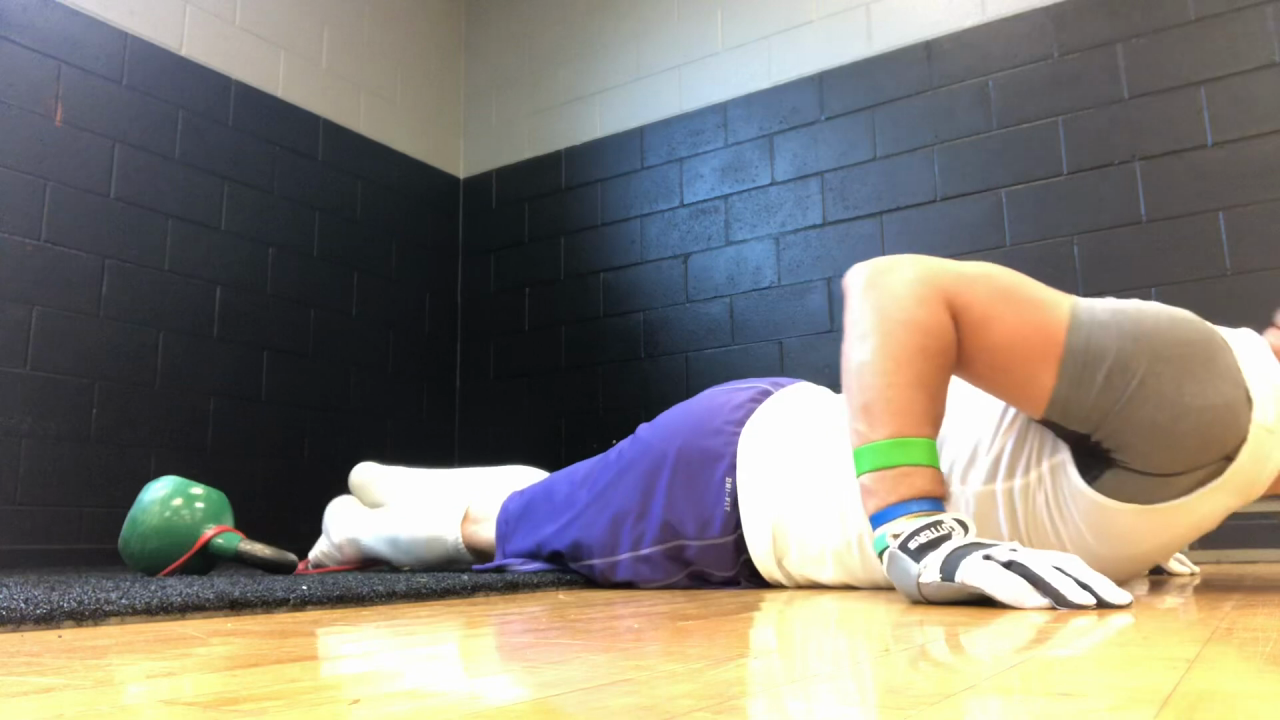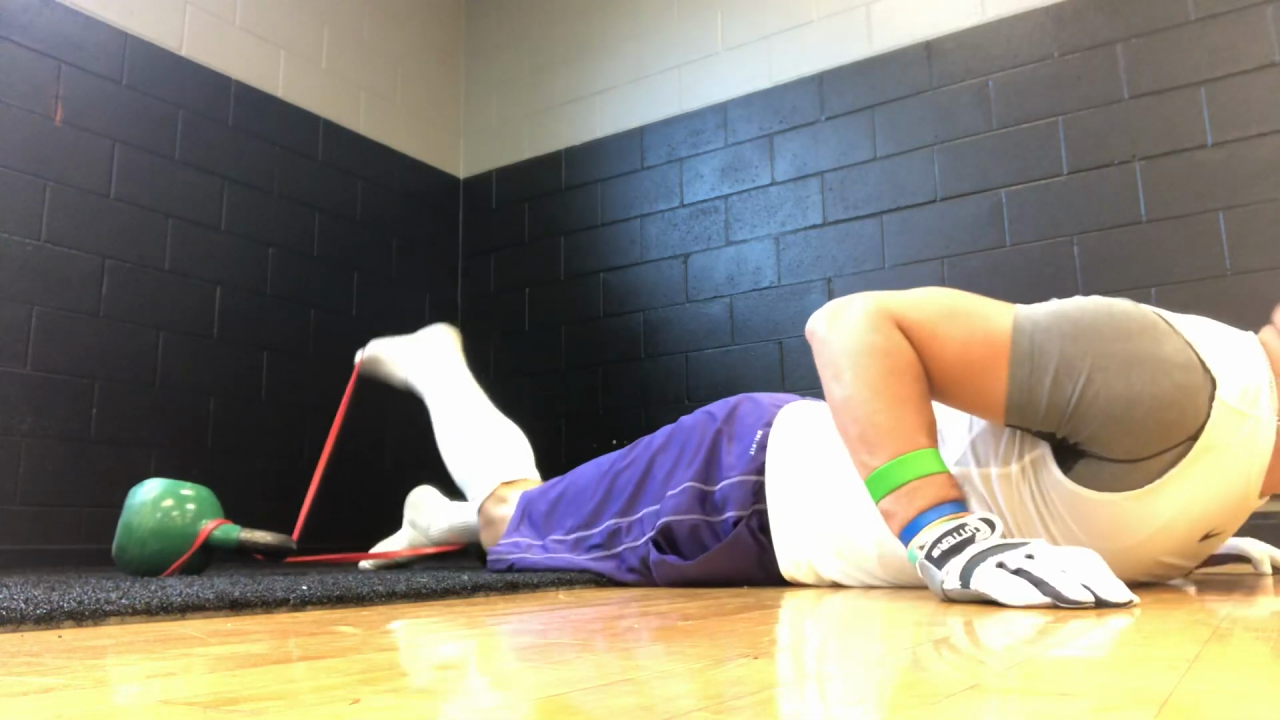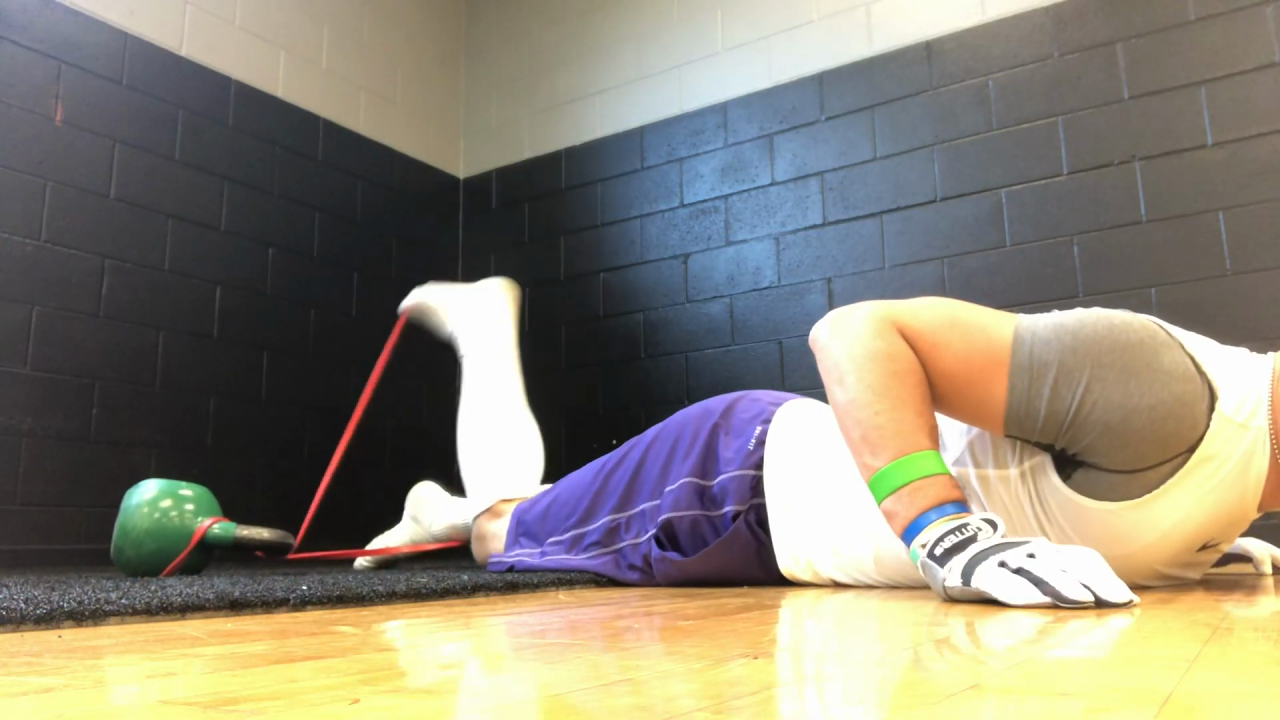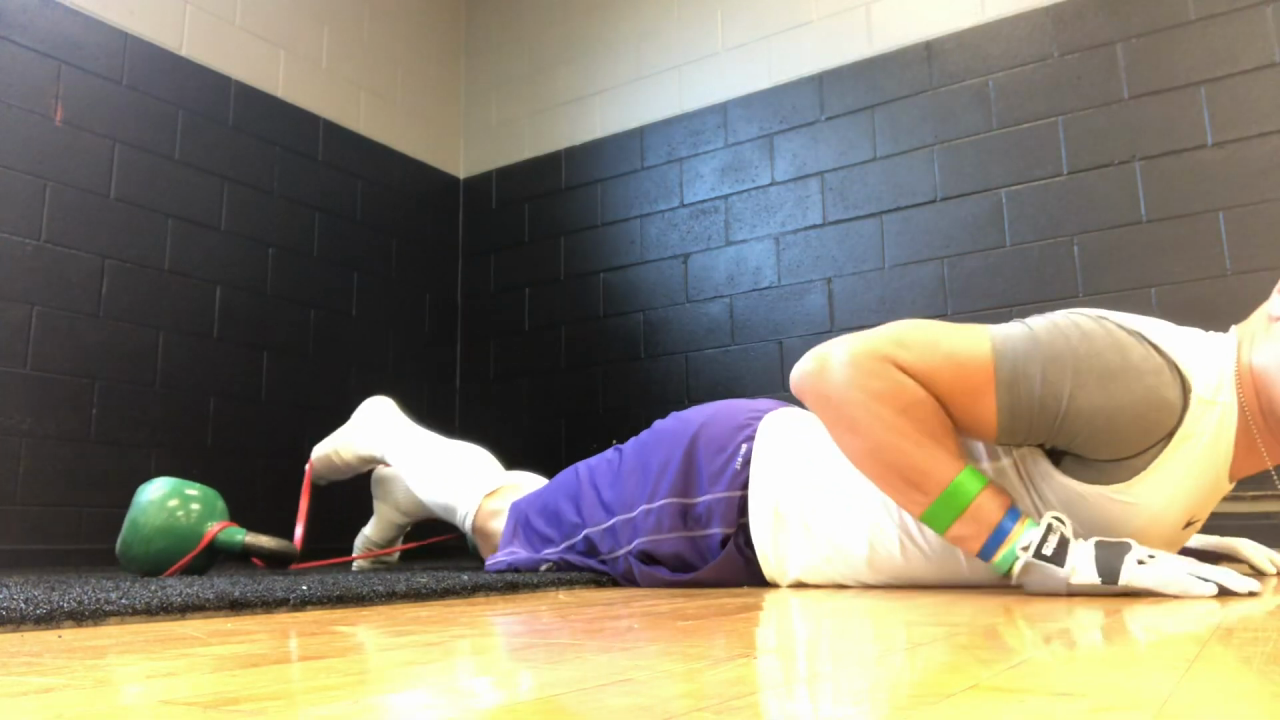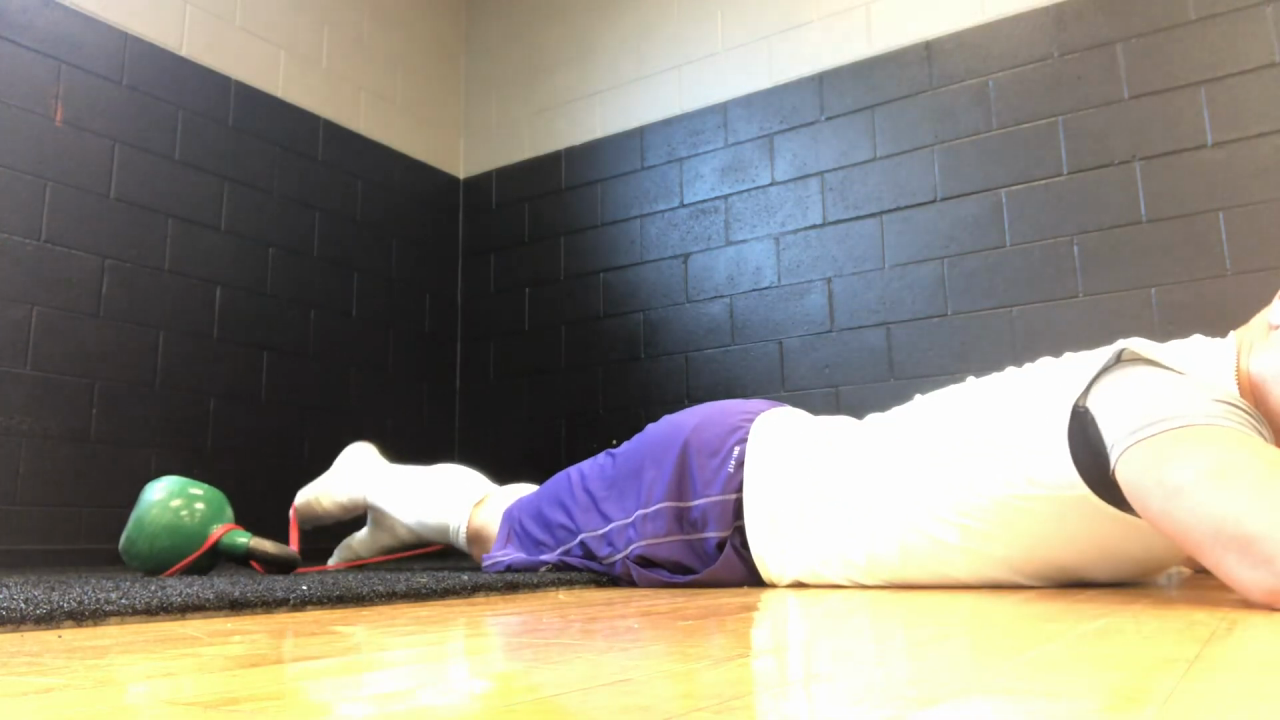
dt=1s
person 1, frame 1
right shoulder: (1200, 393)
right elbow: (893, 287)
left wrist: (1108, 526)
right wrist: (913, 531)
left hip: (783, 443)
right hip: (728, 488)
left knee: (543, 499)
right knee: (490, 525)
left ankle: (387, 483)
right ankle: (364, 526)
person 1, frame 2
right shoulder: (1168, 380)
right elbow: (851, 323)
left wrist: (1184, 538)
right wrist: (950, 540)
left hip: (796, 481)
right hip: (744, 484)
right knee: (510, 516)
left ankle: (438, 515)
right ankle: (434, 362)
person 1, frame 3
right shoulder: (1168, 390)
right elbow: (855, 330)
left wrist: (1190, 540)
right wrist: (953, 539)
left hip: (795, 472)
right hip: (740, 482)
right knee: (505, 532)
left ankle: (441, 512)
right ankle: (482, 320)
person 1, frame 4
right shoulder: (1140, 378)
right elbow: (838, 369)
left wrist: (1159, 537)
right wrist: (1026, 546)
left hip: (772, 476)
right hip: (721, 497)
left knee: (535, 518)
right knee: (514, 531)
left ankle: (414, 488)
right ankle: (391, 436)
person 1, frame 5
right shoulder: (1169, 392)
left hip: (771, 472)
right hip: (722, 487)
right knee: (503, 528)
left ankle: (404, 511)
right ankle: (374, 479)
